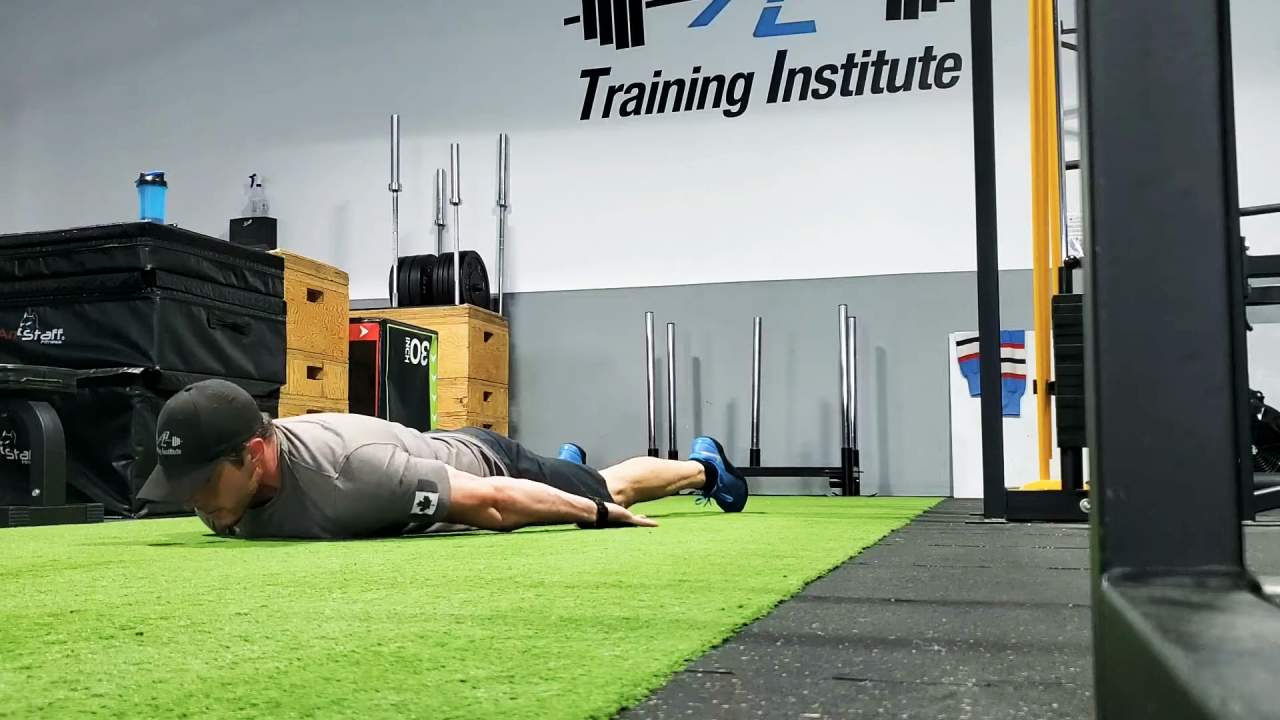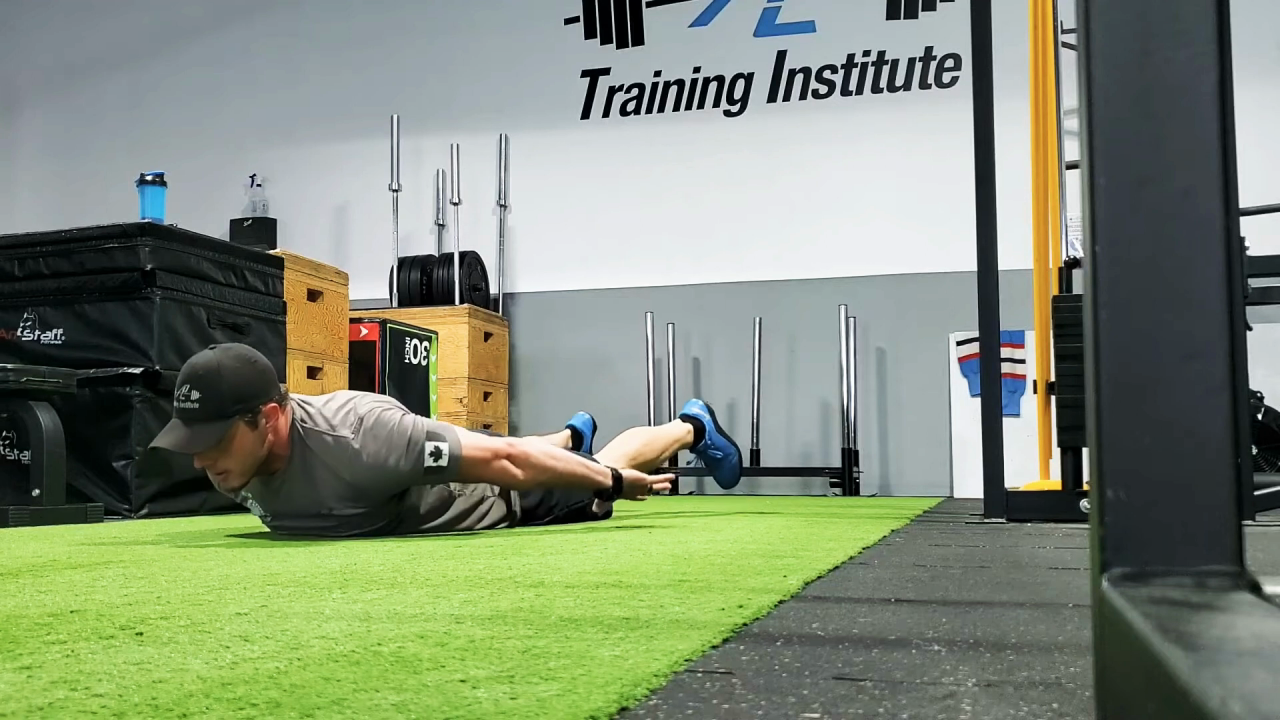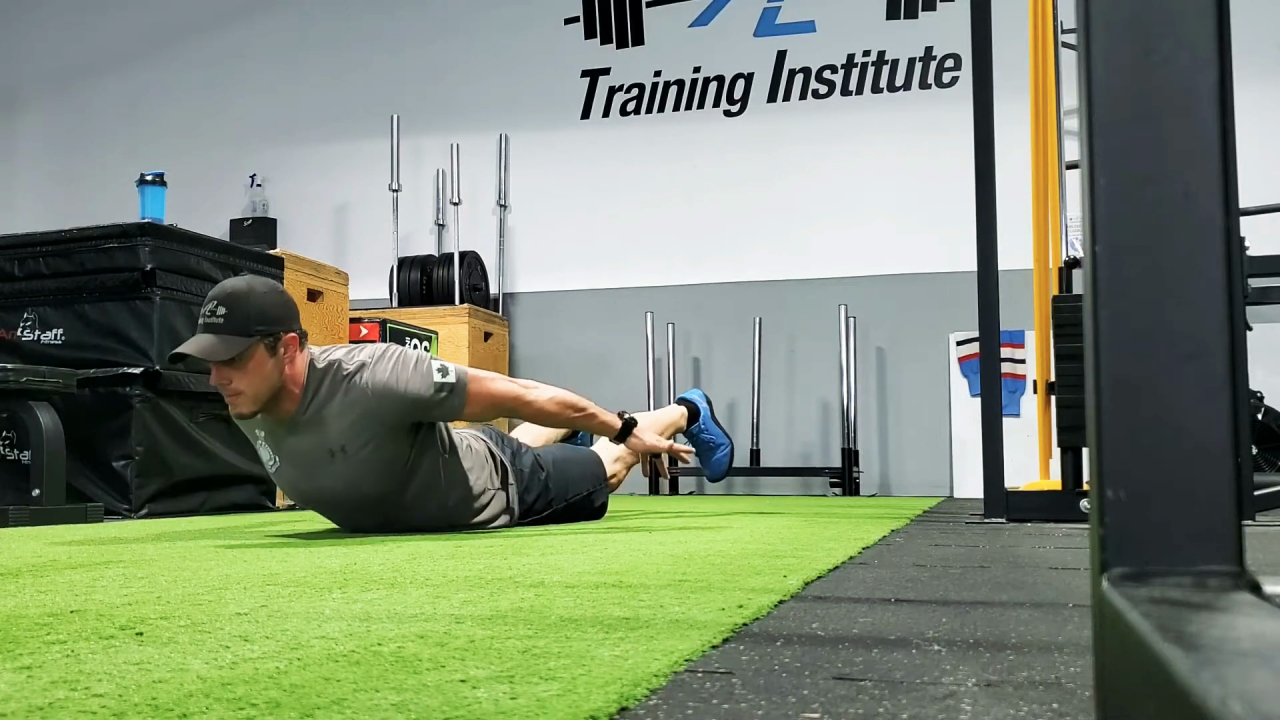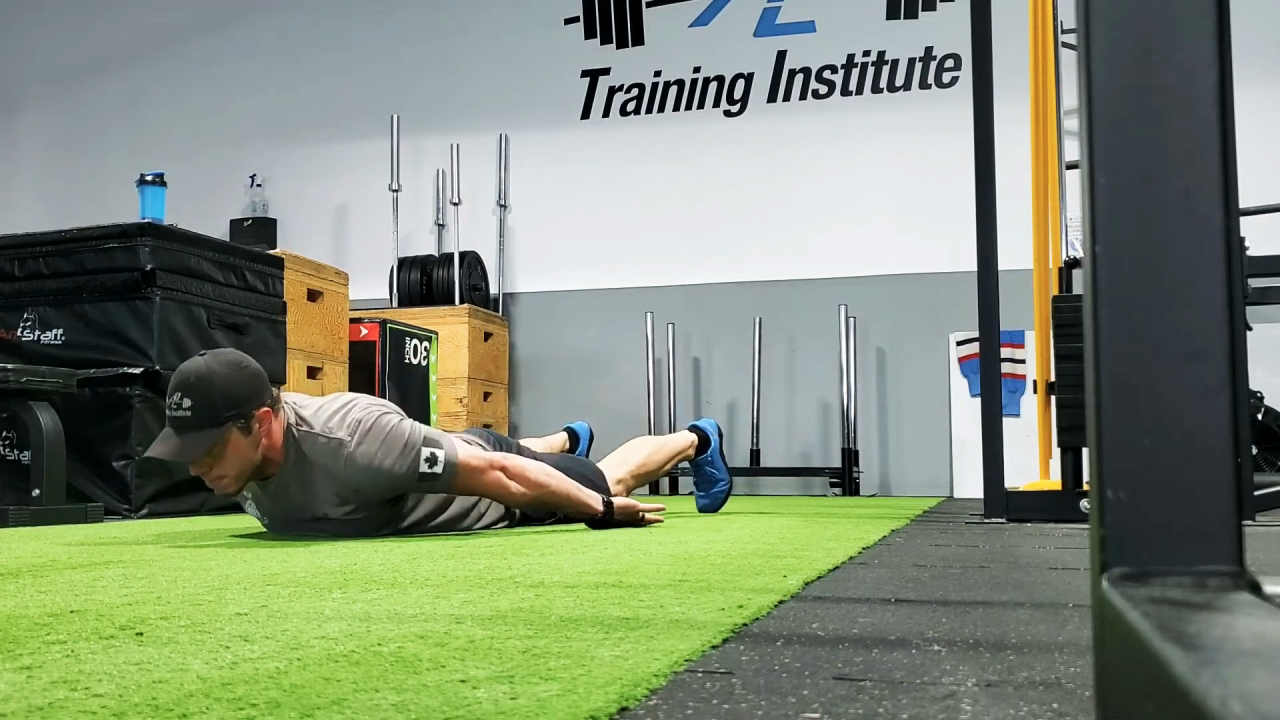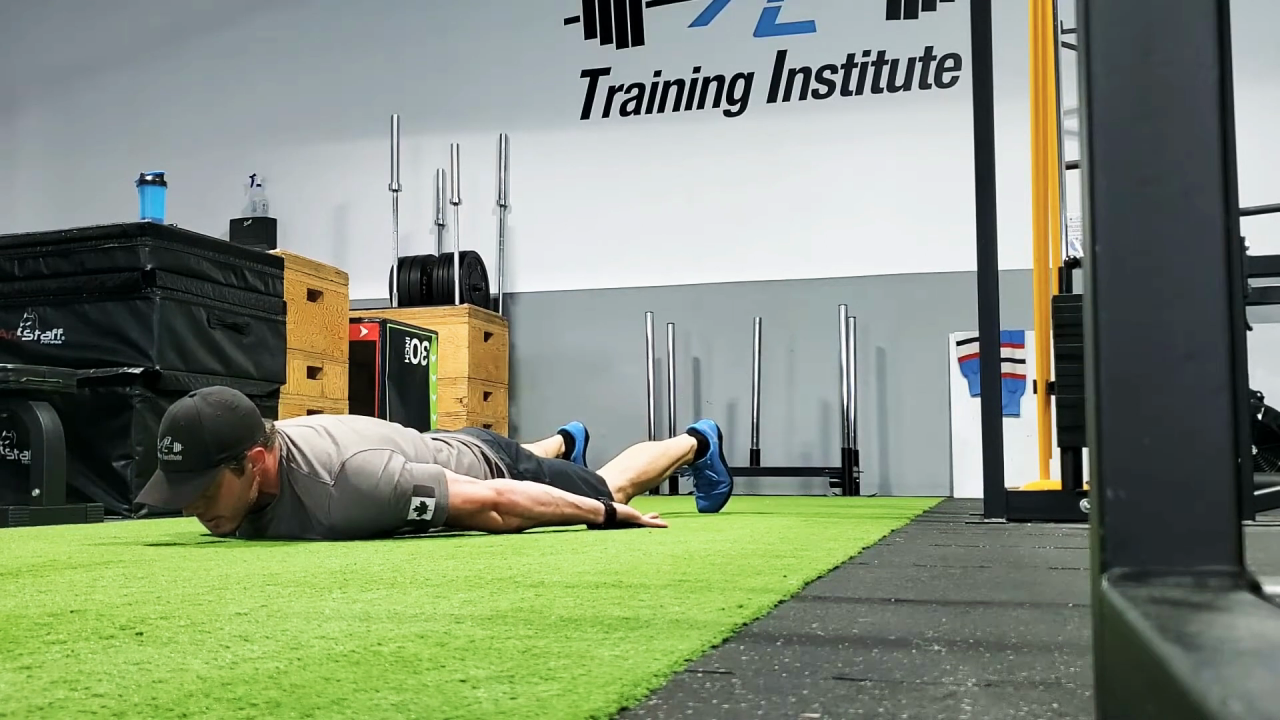
dt=1s
person 1, frame 1
left shoulder: (342, 472)
right shoulder: (228, 483)
left elbow: (492, 499)
left wrist: (601, 514)
left hip: (485, 469)
right hip: (437, 454)
left knee: (608, 490)
left ankle: (704, 467)
right ankle: (566, 460)
person 1, frame 2
left shoulder: (355, 438)
right shoulder: (236, 460)
left elbow: (504, 459)
left wrist: (614, 483)
left hip: (498, 496)
right hip: (444, 480)
left knee: (608, 473)
left ankle: (693, 427)
right ankle: (572, 434)
person 1, frame 3
left shoulder: (371, 379)
right shoulder: (248, 410)
left elbow: (513, 393)
left wrist: (625, 430)
left hip: (499, 495)
left knee: (605, 470)
left ankle: (687, 412)
right ankle: (569, 423)
person 1, frame 4
left shoulder: (350, 443)
right shoulder: (241, 442)
left elbow: (500, 475)
left wrist: (607, 512)
left hip: (494, 501)
right hip: (444, 466)
left knee: (610, 482)
left ankle: (697, 440)
right ankle: (566, 439)
person 1, frame 5
left shoulder: (344, 479)
right shoulder: (237, 466)
left elbow: (497, 503)
left wrist: (610, 515)
left hip: (488, 473)
right hip: (437, 453)
left knee: (610, 488)
left ankle: (697, 442)
